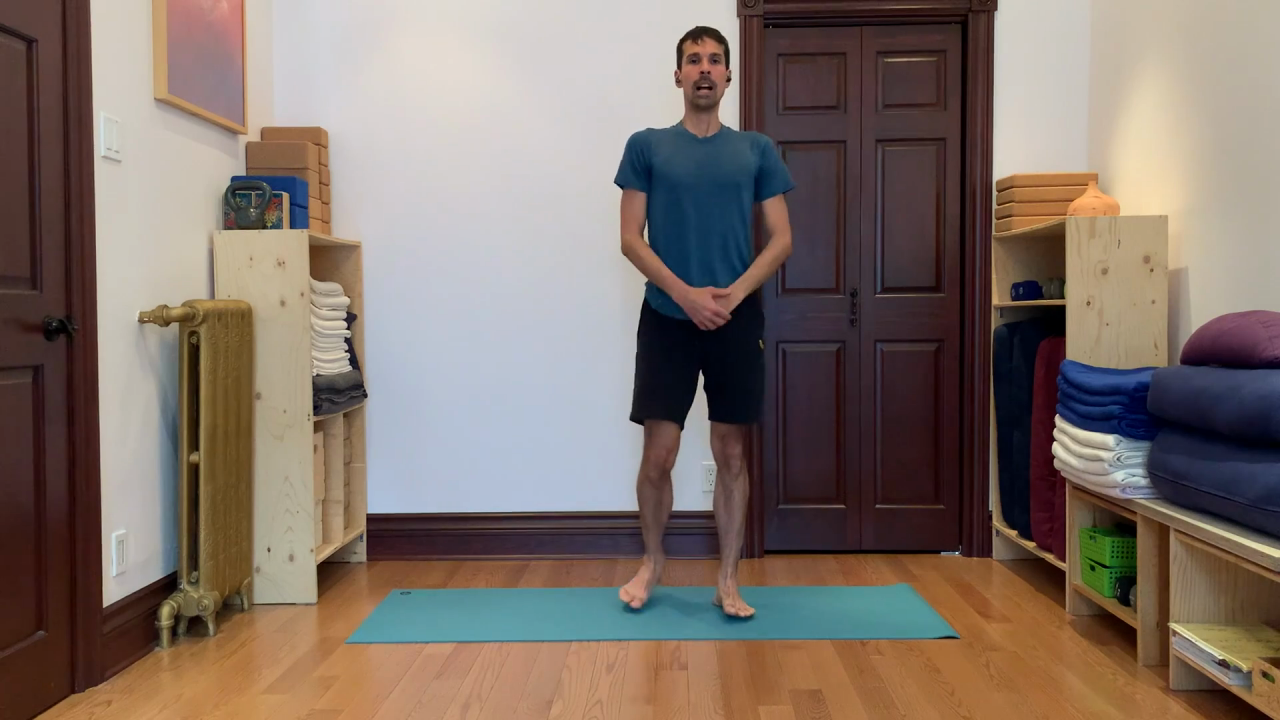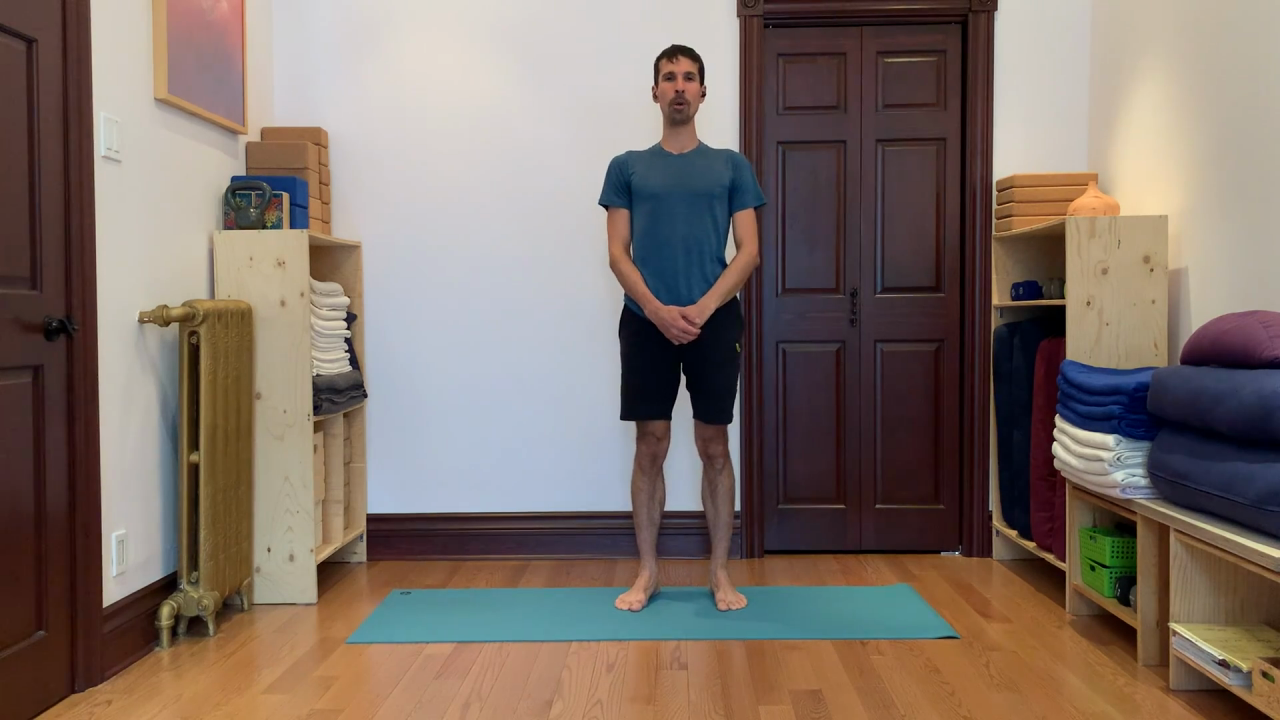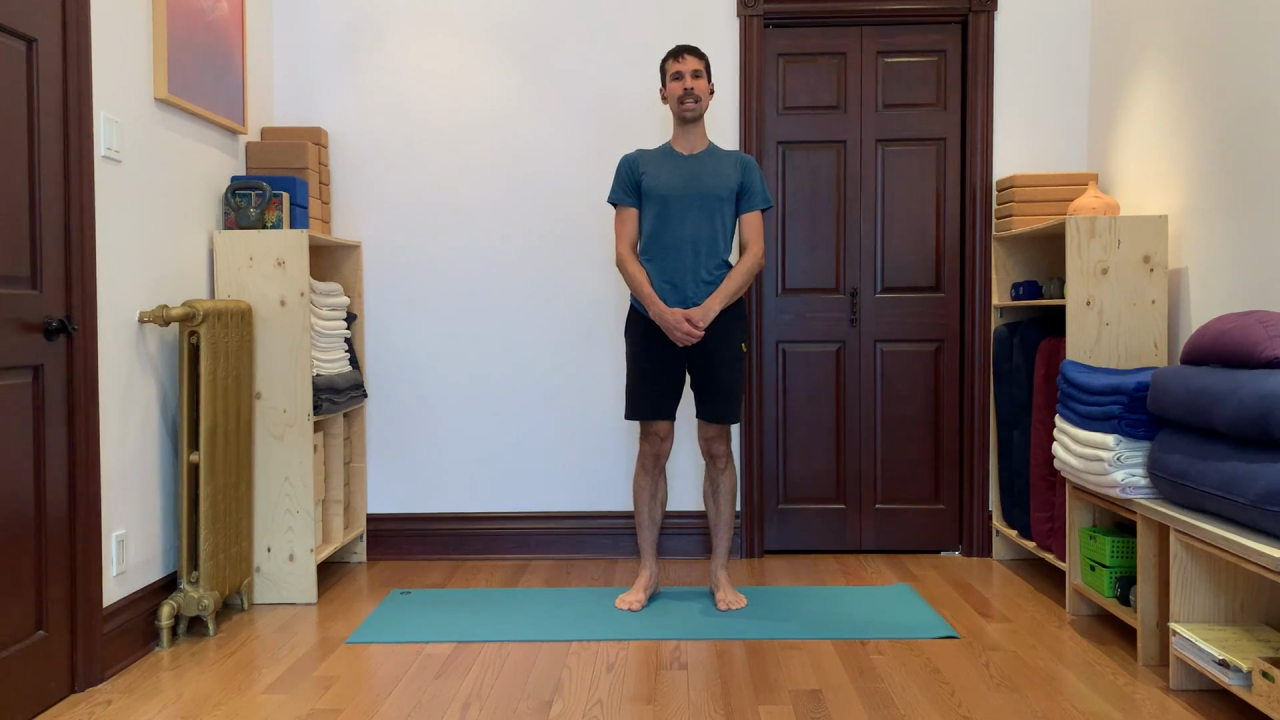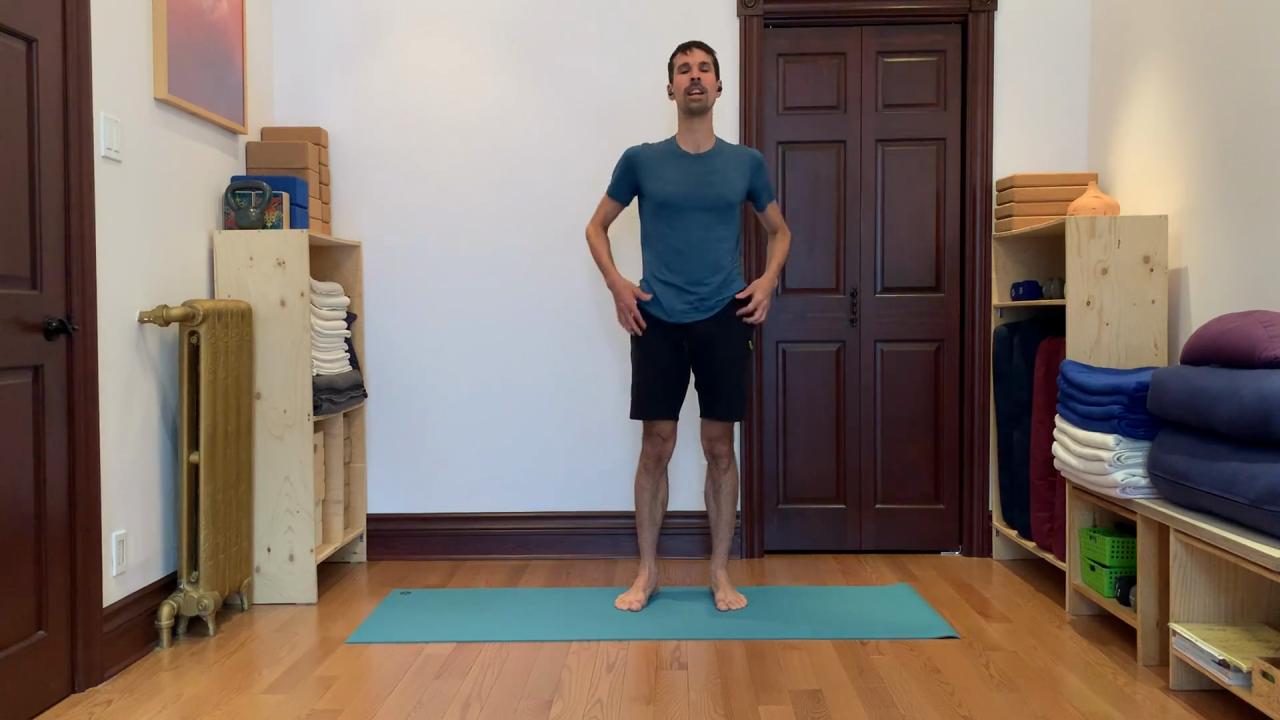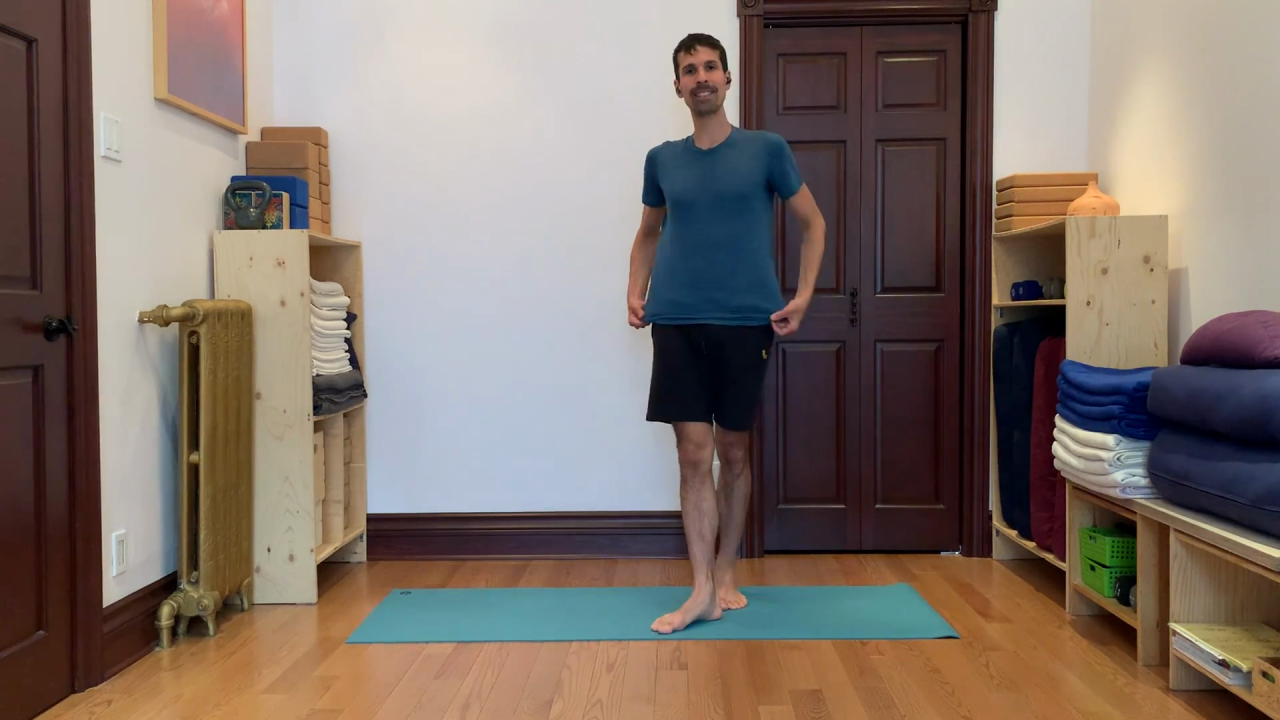
dt=1s
person 1, frame 1
left shoulder: (757, 150)
right shoulder: (646, 146)
left elbow: (781, 240)
right elbow: (630, 238)
left wrist: (732, 295)
right wrist: (685, 294)
left hip: (737, 320)
right hip: (666, 318)
left knee: (731, 453)
right knee: (658, 454)
left ankle: (727, 580)
right ankle: (651, 563)
person 1, frame 2
left shoulder: (731, 166)
right shoulder: (627, 167)
left elbow: (749, 252)
right elbow: (618, 253)
left wrist: (702, 309)
right wrist: (657, 310)
left hip: (714, 321)
right hip: (646, 321)
left knee: (714, 448)
right knee: (650, 447)
left ankle: (720, 571)
right ankle: (647, 571)
person 1, frame 3
left shoulder: (740, 167)
right shoulder: (636, 165)
left elbow: (753, 253)
right elbow: (625, 252)
left wrist: (706, 310)
right wrist: (662, 312)
left hip: (719, 322)
right hip: (652, 322)
left knee: (717, 447)
right knee: (653, 446)
left ankle: (720, 571)
right ankle: (647, 570)
person 1, frame 4
left shoulder: (746, 162)
right shoulder: (641, 160)
left elbow: (780, 232)
right elbow: (596, 227)
left wrist: (768, 280)
right wrist: (616, 283)
left hip: (724, 321)
right hip: (658, 322)
left knee: (720, 447)
right knee: (656, 447)
left ankle: (721, 570)
right ankle: (648, 571)
person 1, frame 5
left shoulder: (766, 149)
right shoulder: (661, 160)
left elbow: (812, 221)
left wrist: (803, 294)
right wrist: (635, 291)
left hip: (744, 324)
right hip: (677, 324)
left knee: (733, 453)
right knee: (694, 455)
left ankle: (726, 571)
right ankle: (702, 590)
